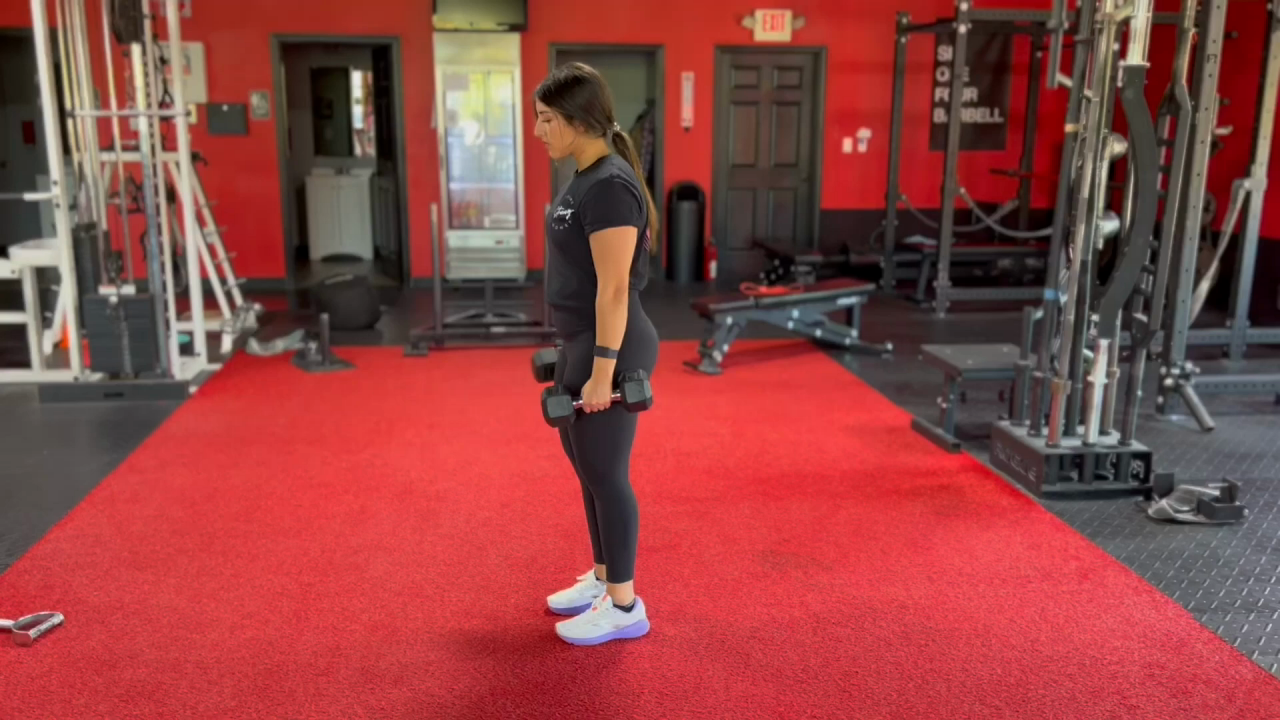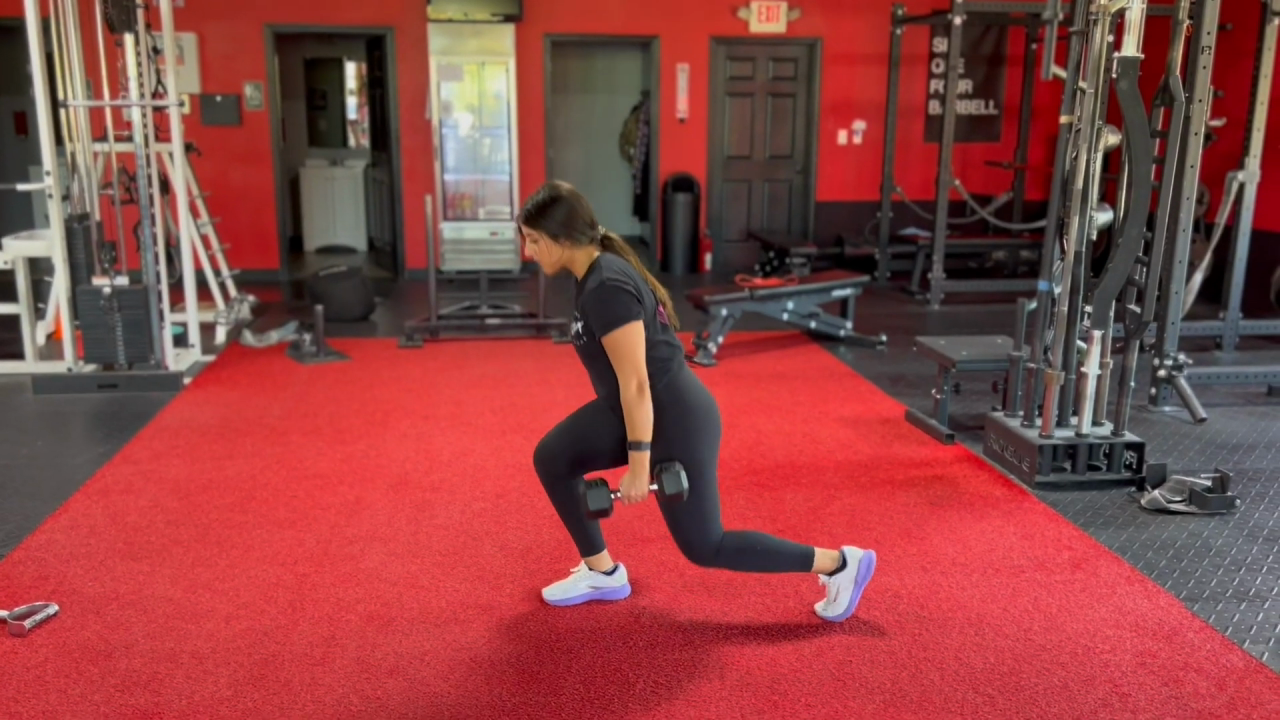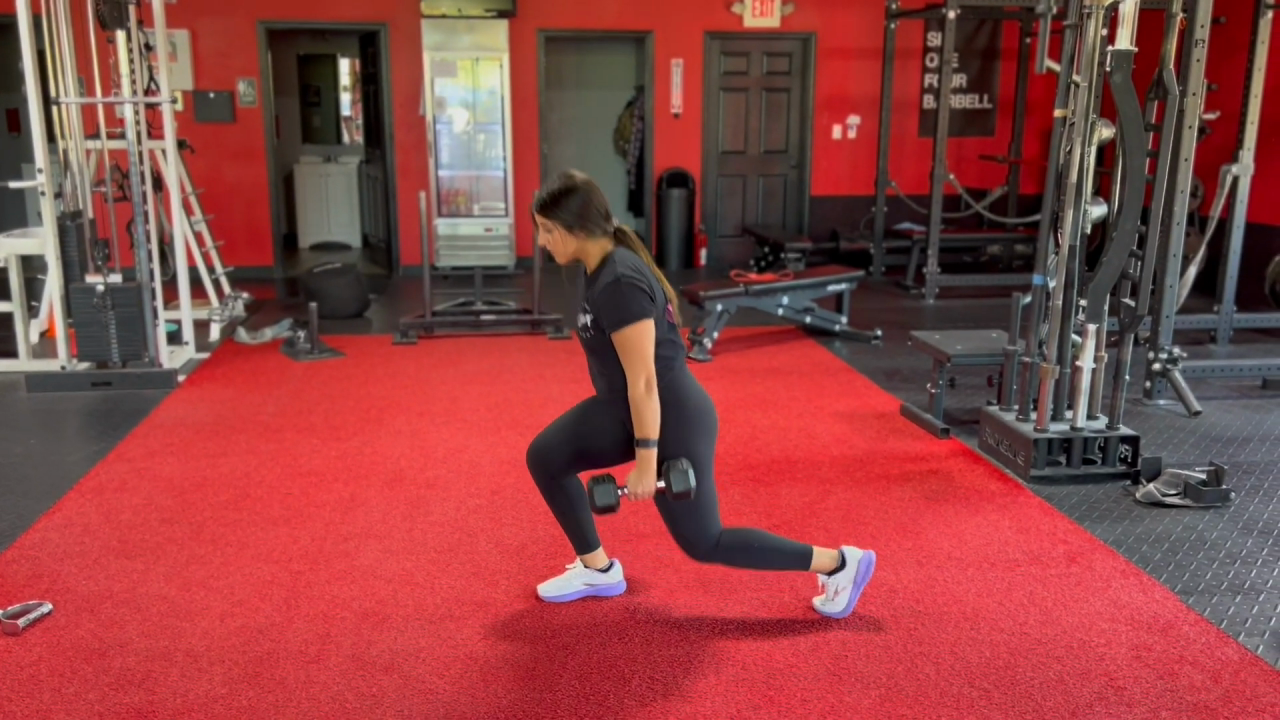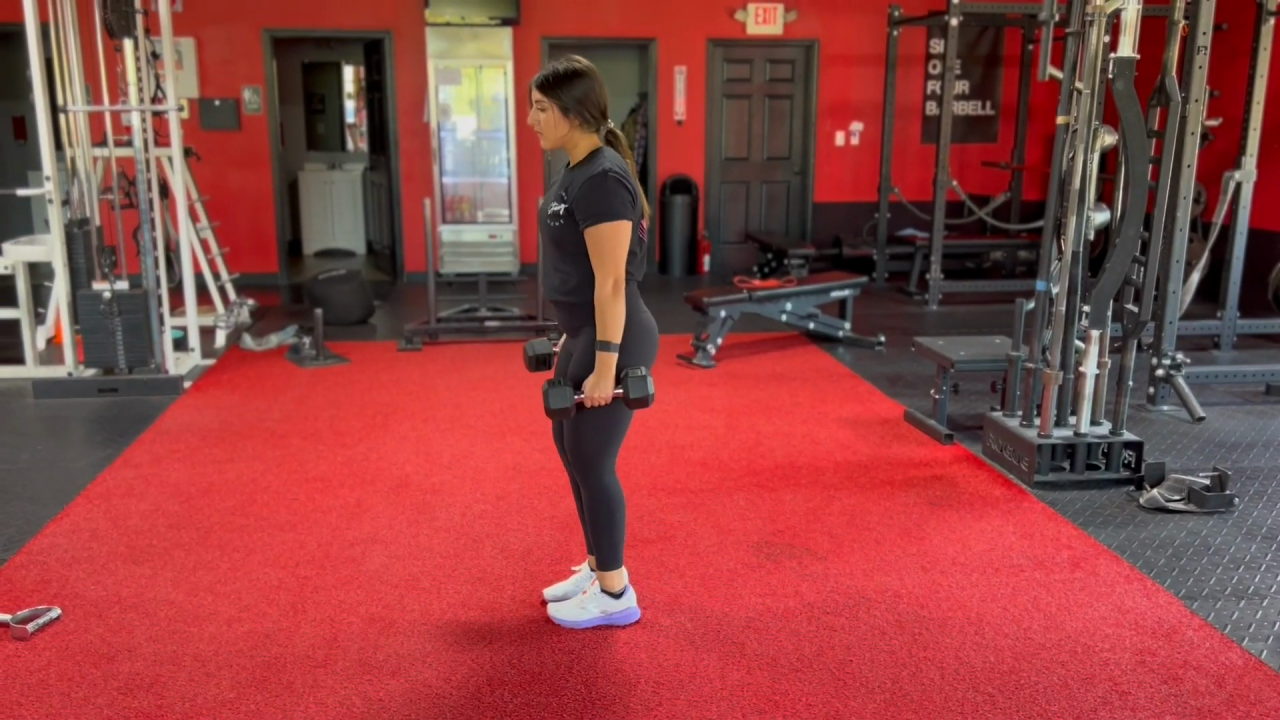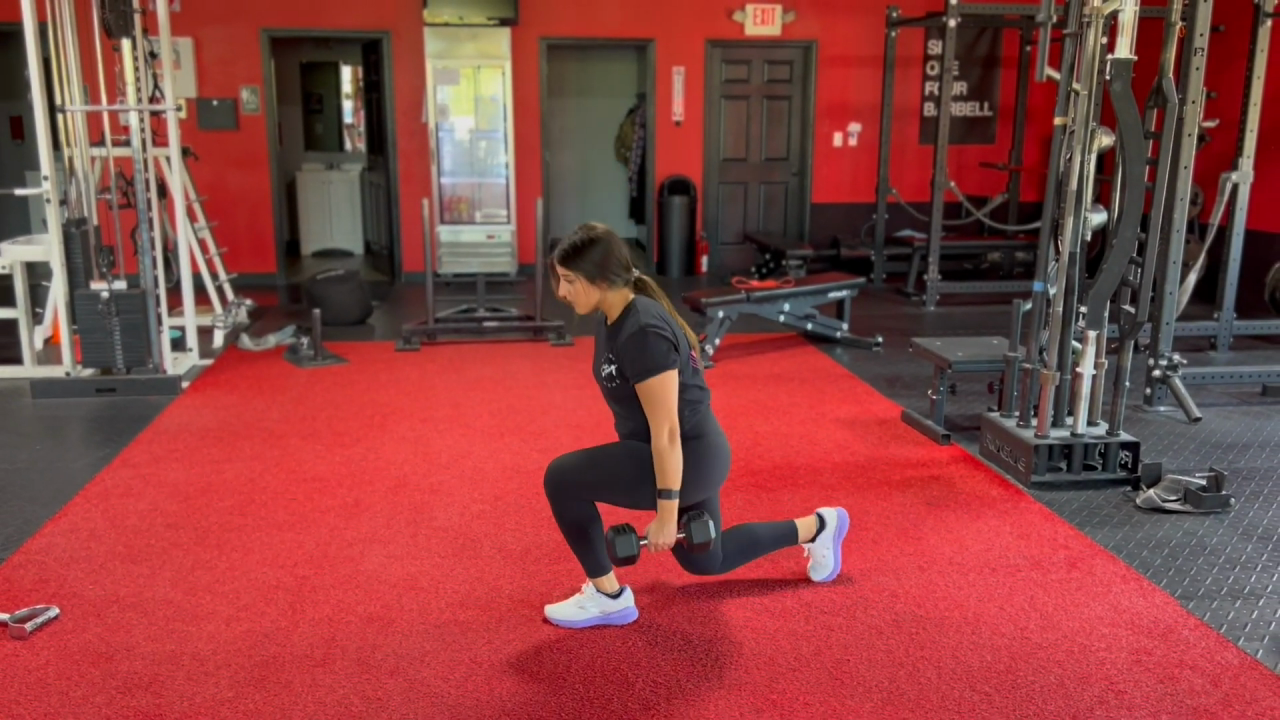
dt=1s
person 1, frame 1
left shoulder: (610, 186)
right shoulder: (589, 176)
left elbow: (614, 290)
left wrist: (602, 373)
left hip: (609, 347)
right hip: (584, 343)
left knee: (605, 472)
right knee: (585, 464)
left ankle: (625, 607)
right ankle: (605, 577)
person 1, frame 2
left shoulder: (607, 289)
right shoulder: (595, 276)
left elbow: (635, 382)
left wrist: (638, 462)
right wrist: (621, 438)
left hip: (676, 419)
right hip: (647, 411)
left knee: (702, 545)
right knee: (552, 458)
left ankle: (840, 563)
right ankle: (602, 572)
person 1, frame 3
left shoulder: (619, 284)
right shoulder: (602, 270)
left elbow: (645, 380)
left wrist: (646, 464)
right wrist: (611, 428)
left hip: (674, 417)
right hip: (634, 409)
left knee: (702, 541)
right knee: (545, 457)
left ankle: (840, 564)
right ankle: (595, 568)
person 1, frame 4
left shoulder: (602, 180)
right shoulder: (579, 170)
left elbow: (612, 282)
left wrist: (604, 368)
left hip: (612, 341)
right hip: (589, 335)
left knee: (590, 461)
right knee: (573, 451)
left ankle: (614, 595)
right ankle: (598, 568)
person 1, frame 5
left shoulder: (642, 334)
right shoulder: (616, 317)
left elbow: (666, 431)
left wrist: (666, 512)
right wrist: (630, 465)
left hip: (691, 457)
right hip: (686, 453)
left knee: (563, 479)
right knee: (705, 558)
left ankle: (608, 596)
right ankle: (819, 527)
